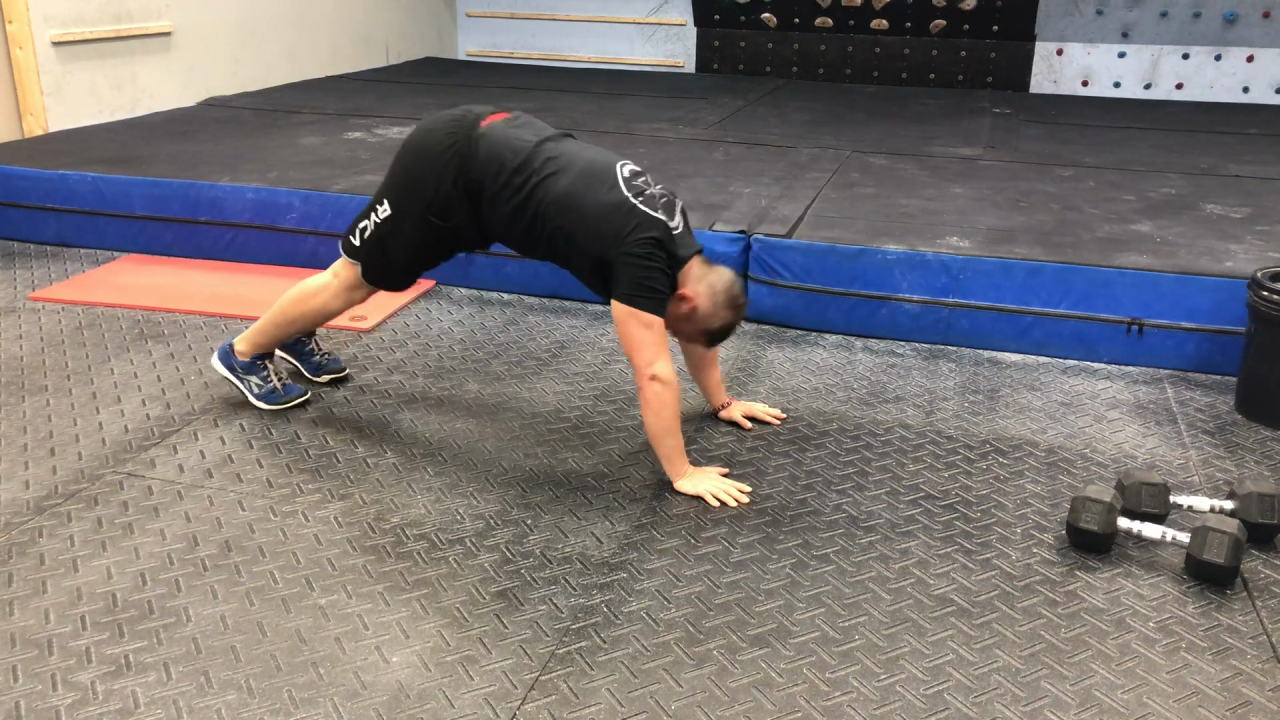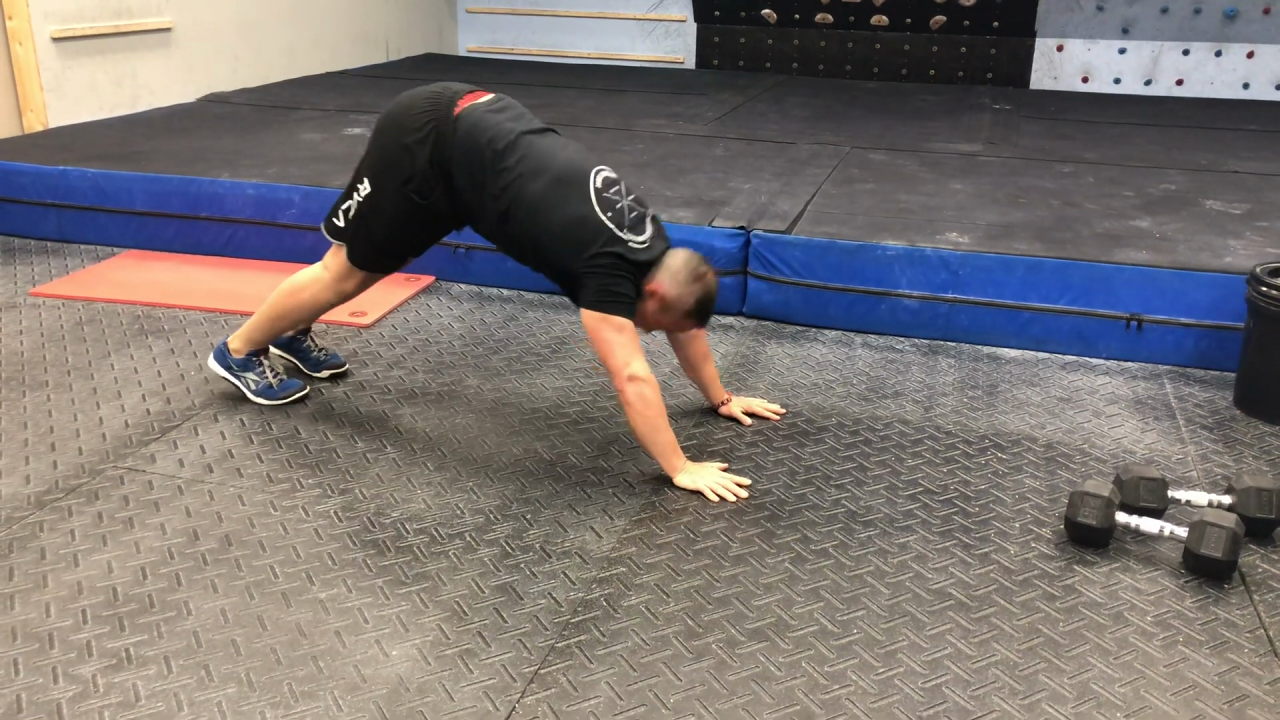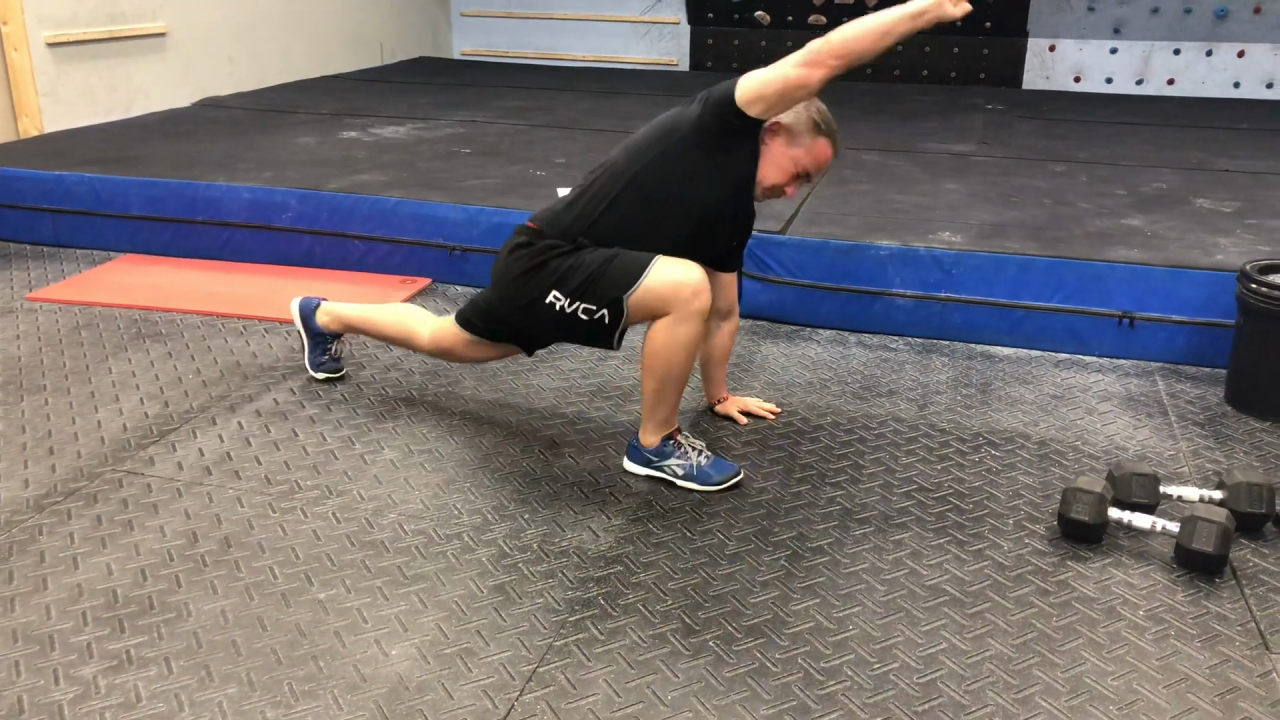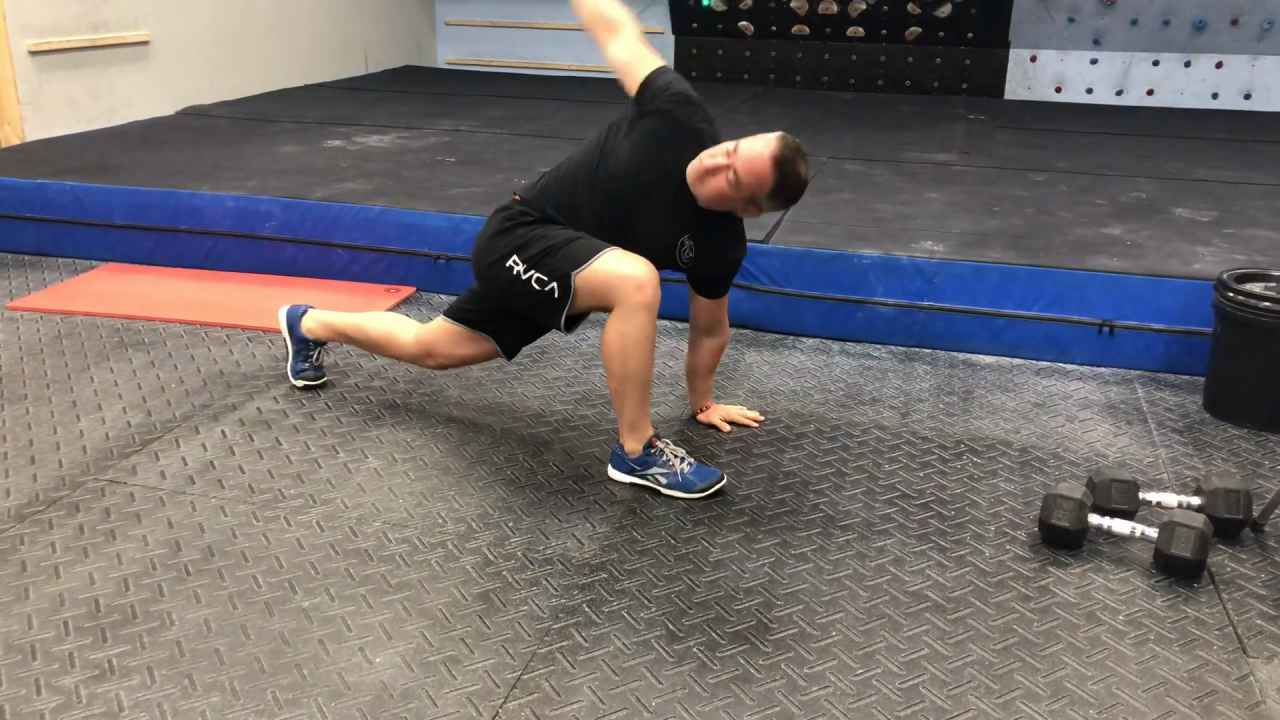
dt=1s
person 1, frame 1
left shoulder: (670, 239)
right shoulder: (645, 255)
left elbow: (691, 327)
right elbow: (654, 372)
left wrist: (720, 400)
right wrist: (681, 474)
left hip: (485, 146)
right hip: (452, 164)
left knee: (376, 264)
right knee: (359, 274)
left ankle: (295, 337)
right ankle: (244, 352)
person 1, frame 2
left shoulder: (645, 240)
right shoulder: (609, 263)
left elbow: (690, 325)
right elbow: (631, 376)
left wrist: (721, 397)
right wrist: (682, 469)
left hip: (467, 121)
right hip: (426, 143)
left knee: (382, 260)
right knee: (350, 268)
left ankle: (294, 333)
right ankle: (239, 350)
person 1, frame 3
left shoulder: (734, 213)
right shoulder: (718, 128)
left elbow: (722, 311)
right elbow: (820, 61)
left wrist: (718, 393)
left hip: (548, 274)
right hip: (542, 266)
left knee: (450, 343)
right knee: (684, 287)
left ankle: (323, 316)
right ankle: (653, 443)
person 1, frame 4
left shoulder: (721, 245)
right shoulder: (679, 120)
left elbow: (709, 328)
left wrist: (702, 402)
left hip: (560, 266)
right hip: (516, 237)
left knee: (426, 349)
right knee: (636, 281)
left ankle: (309, 325)
right ankle: (637, 452)
